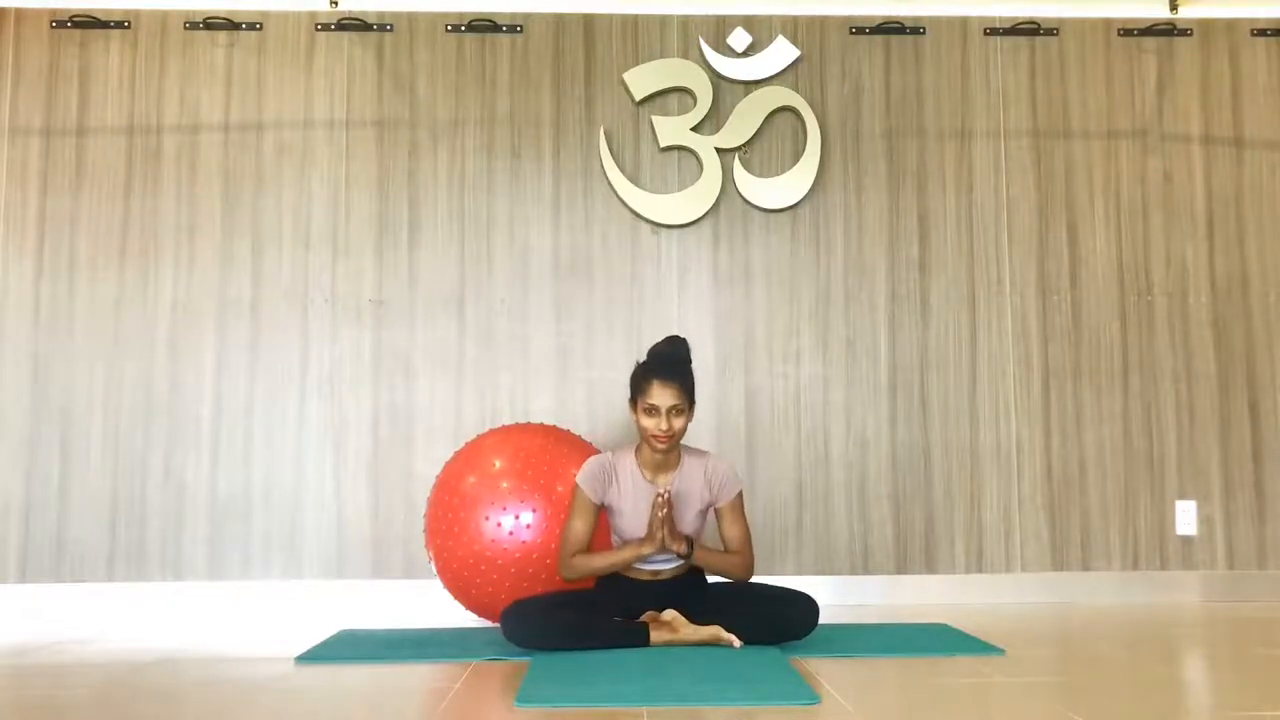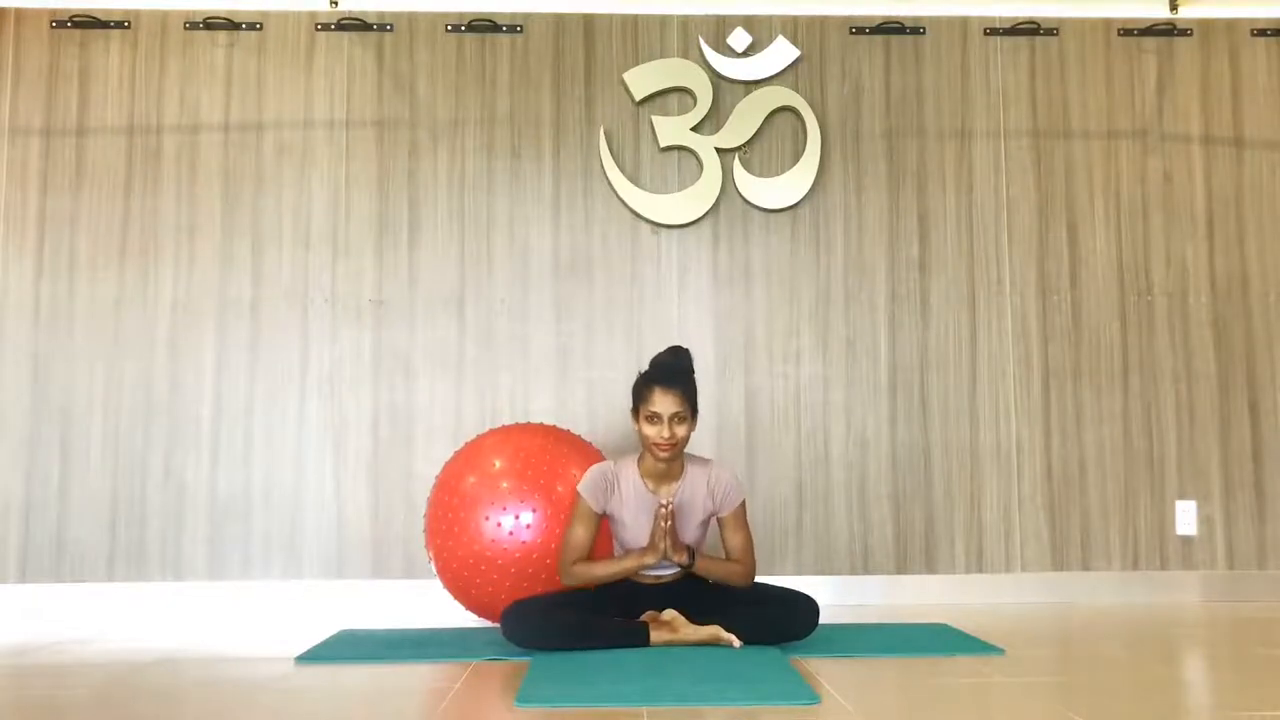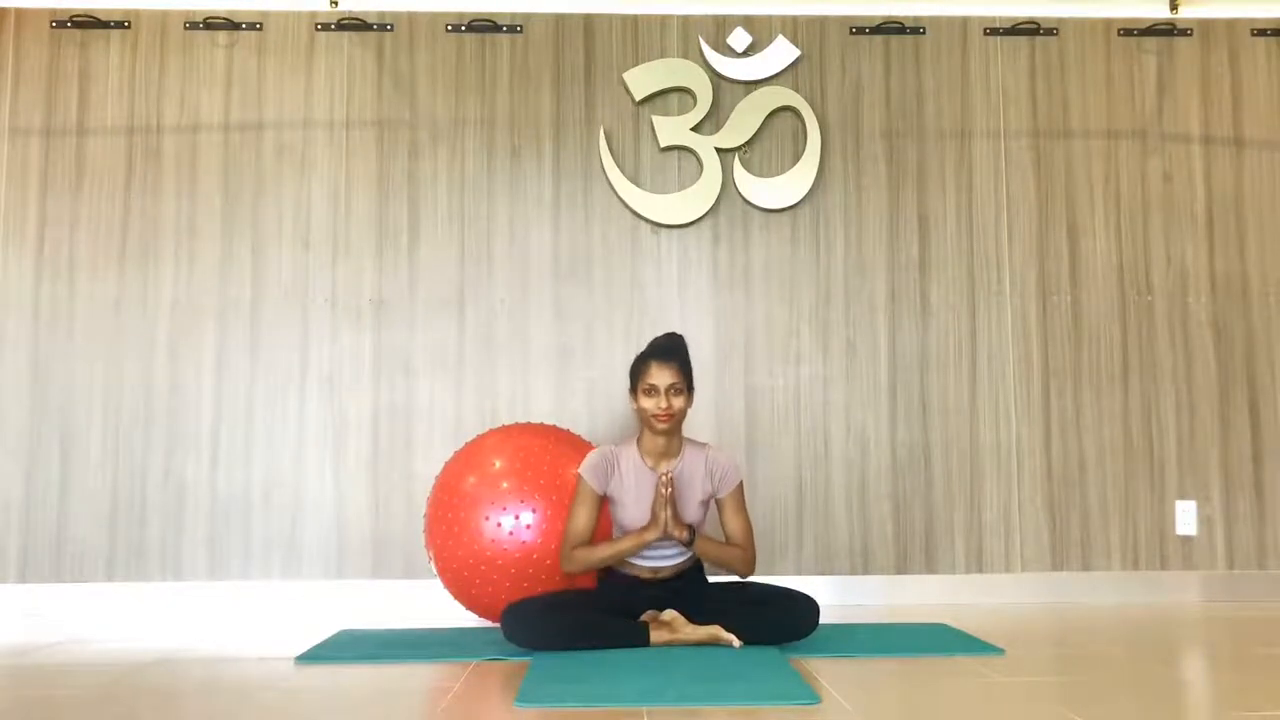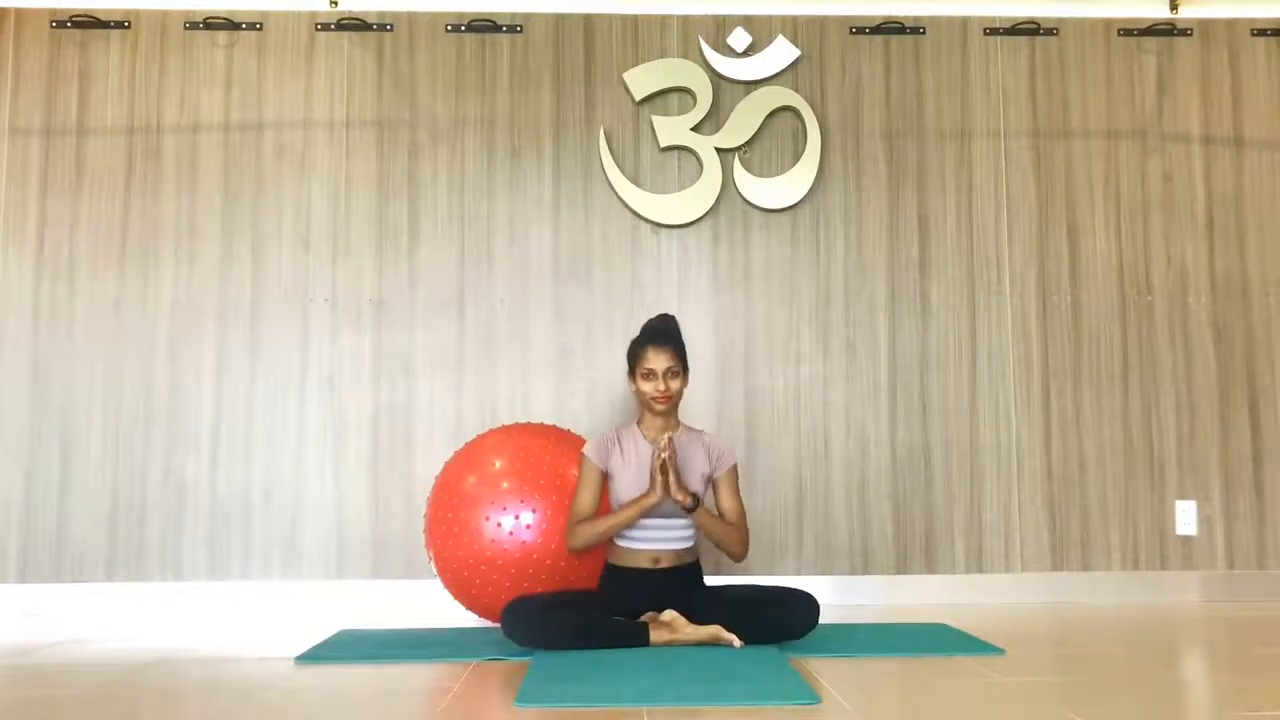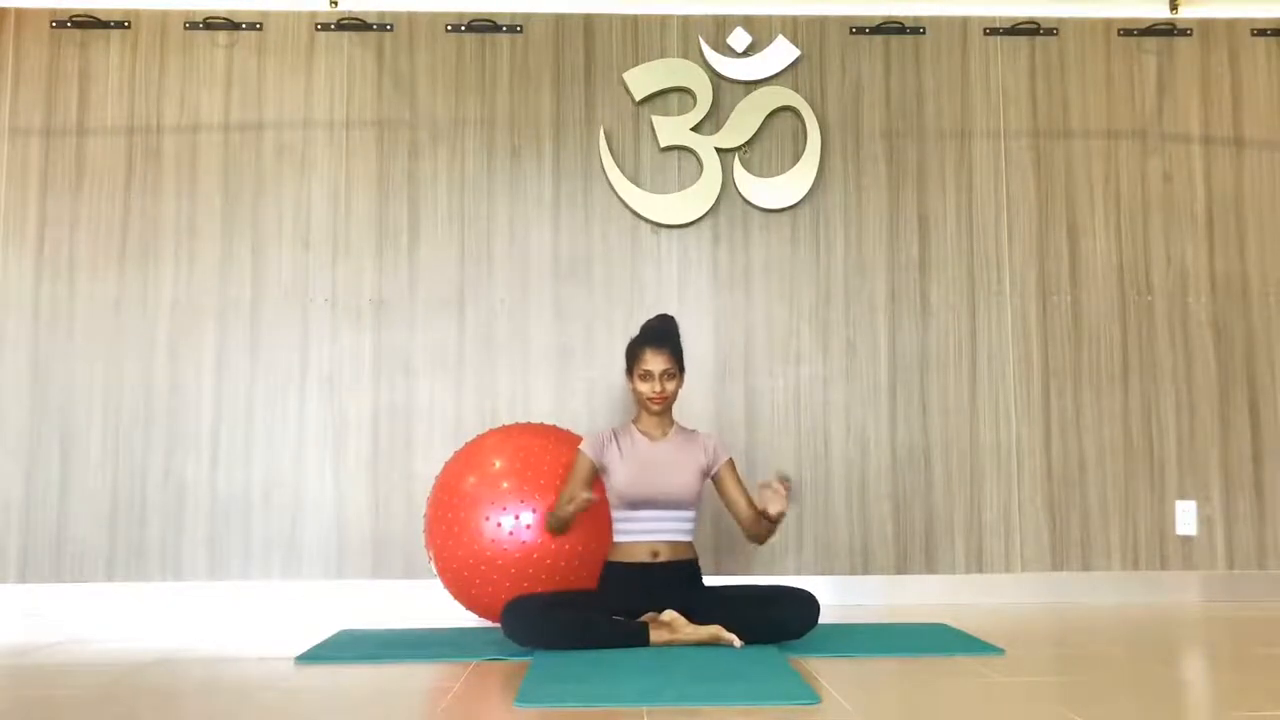
dt=0.4s
person 1, frame 1
left shoulder: (715, 472)
right shoulder: (601, 469)
left elbow: (743, 567)
right elbow: (569, 565)
left wrist: (682, 544)
right wrist: (644, 545)
left hip: (688, 592)
right hip: (620, 594)
left knee: (801, 610)
right knee: (518, 620)
left ankle: (637, 628)
right ankle: (670, 632)
person 1, frame 2
left shoulder: (719, 481)
right shoulder: (603, 478)
left elbow: (744, 573)
right elbow: (570, 571)
left wrist: (683, 555)
right wrist: (646, 555)
left hip: (690, 594)
right hip: (621, 595)
left knee: (801, 611)
right knee: (518, 621)
left ankle: (643, 628)
right ankle: (668, 632)
person 1, frame 3
left shoulder: (716, 464)
right shoulder: (604, 462)
left elbow: (744, 561)
right elbow: (571, 559)
left wrist: (683, 531)
right wrist: (649, 531)
left hip: (689, 591)
right hip: (620, 593)
left knee: (801, 612)
right knee: (519, 620)
left ankle: (645, 627)
right ankle: (669, 633)
person 1, frame 4
left shoulder: (712, 449)
right shoulder: (605, 446)
left elbow: (738, 547)
right elbow: (576, 538)
left wrist: (685, 497)
right wrist: (651, 495)
left hip: (687, 589)
right hip: (620, 589)
left knee: (801, 609)
right knee: (519, 617)
left ankle: (648, 626)
right ankle: (669, 632)
person 1, frame 5
left shoulder: (706, 447)
right shoulder: (601, 444)
left elbow: (754, 532)
right elbow: (555, 524)
left wrist: (771, 512)
right wrist: (572, 506)
left hip: (686, 587)
right hip: (620, 587)
left knee: (801, 607)
right knee: (519, 616)
left ankle: (635, 629)
right ankle: (668, 633)
